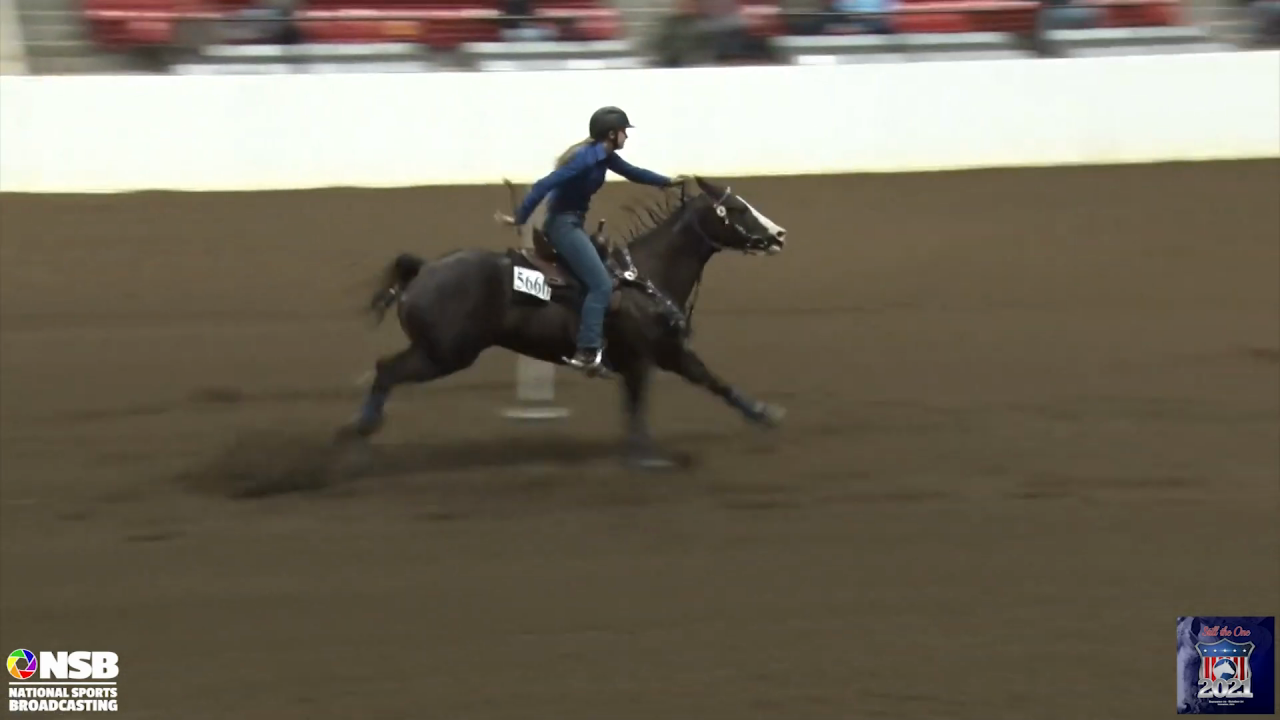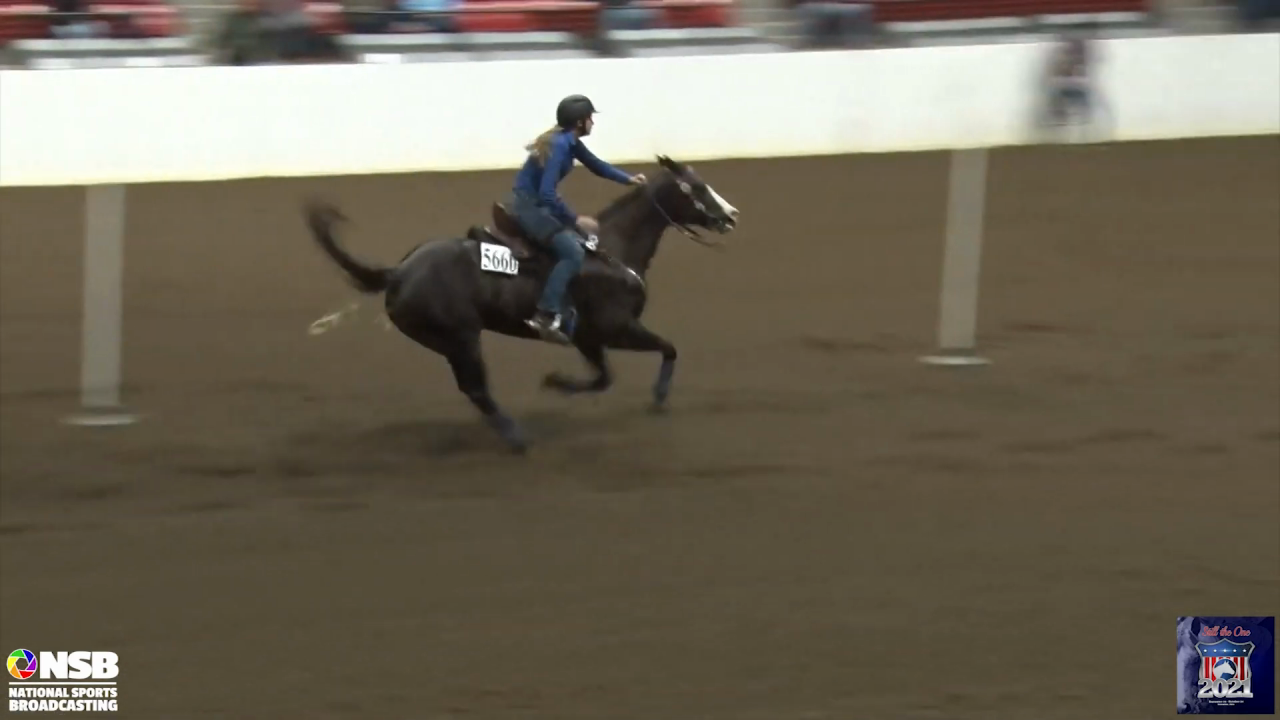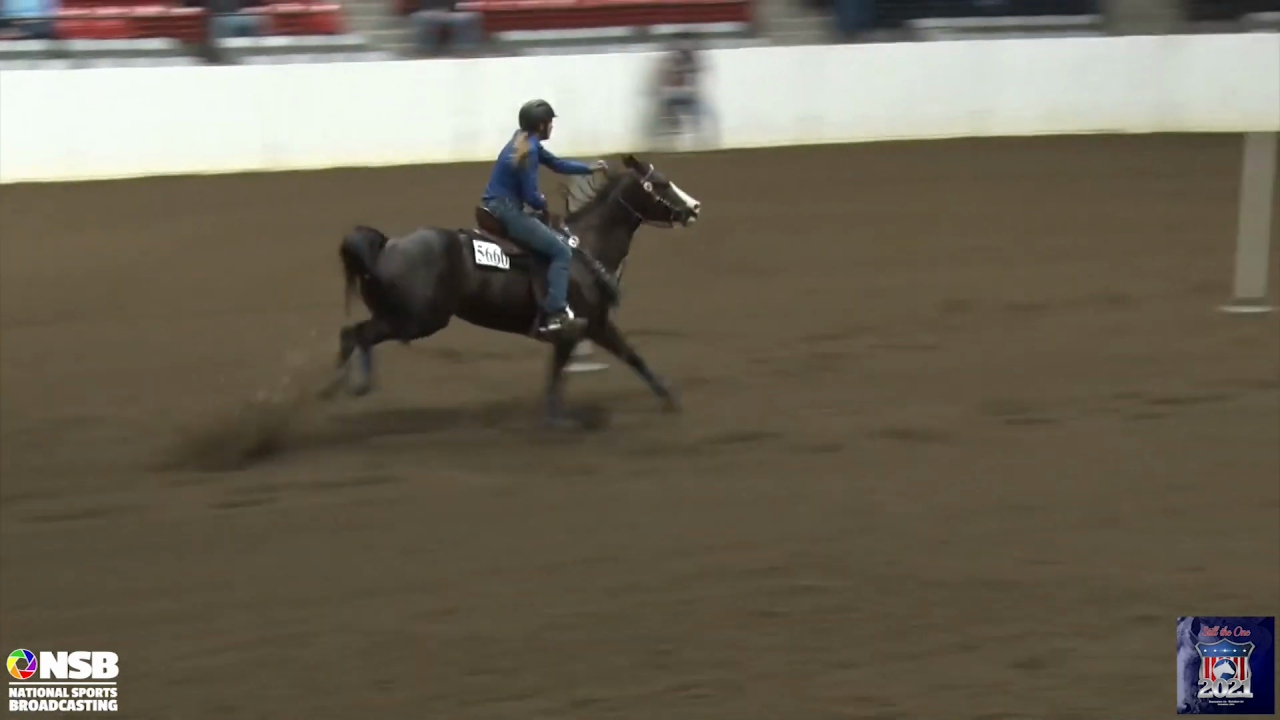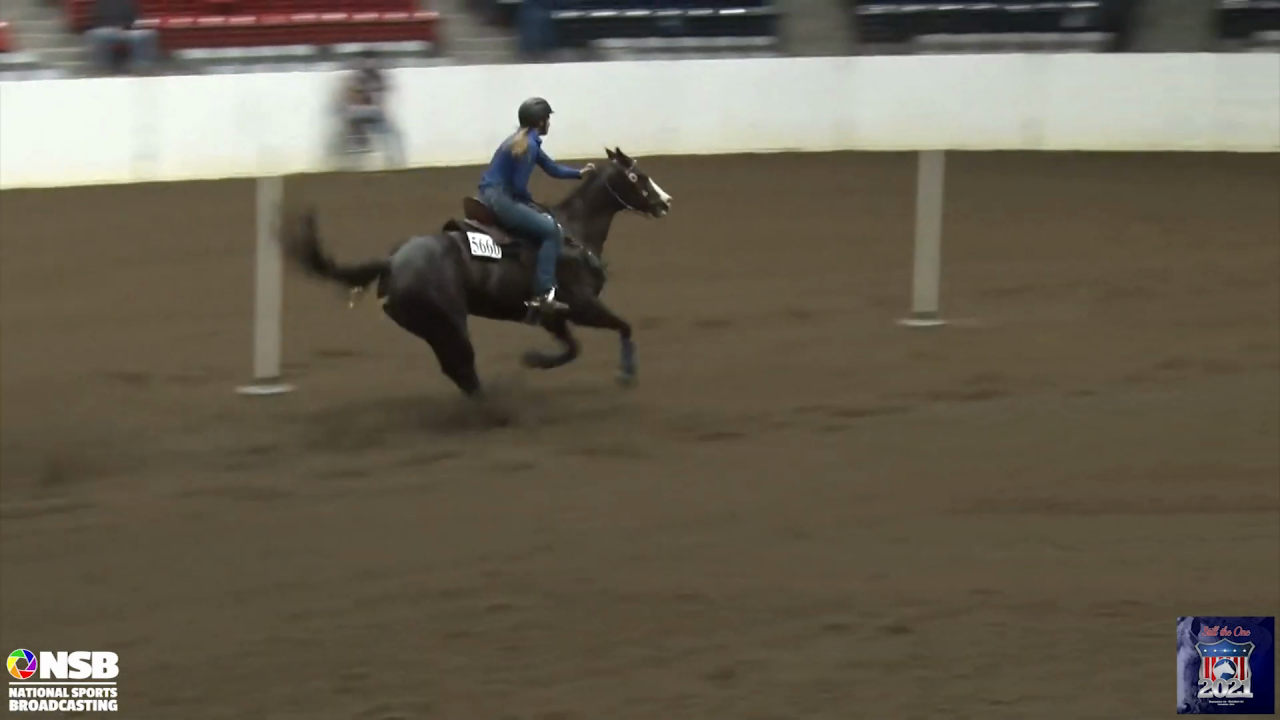
dt=0.2s
person 1, frame 1
left shoulder: (606, 156)
right shoulder: (585, 158)
left elbow: (632, 173)
right elbow: (544, 186)
left wrist: (668, 181)
right wrist: (519, 218)
left hip: (572, 224)
right hip: (563, 225)
left knee: (604, 277)
right knee: (602, 285)
right ankle: (586, 352)
person 1, frame 2
left shoulder: (569, 142)
right shoulder: (558, 146)
left elbow: (596, 165)
right elbow: (547, 193)
left wrist: (628, 179)
right wrist: (575, 220)
left hip: (534, 205)
right hip: (529, 207)
left knee: (572, 246)
right knee: (573, 253)
right ankle: (545, 316)
person 1, frame 3
left shoulder: (527, 144)
right shoulder: (529, 150)
left elbow: (557, 164)
right elbow: (531, 196)
left wrist: (590, 168)
right wrist: (544, 205)
left hip: (497, 210)
right hip: (506, 212)
right knee: (562, 252)
right ankle: (556, 315)
person 1, frame 4
left shoulder: (527, 141)
right shoulder: (529, 145)
left elbow: (551, 168)
right elbow: (519, 186)
left wrist: (579, 172)
right wrist: (528, 200)
left hip: (493, 199)
right hip: (499, 199)
right knee: (552, 232)
right ankle: (542, 294)
